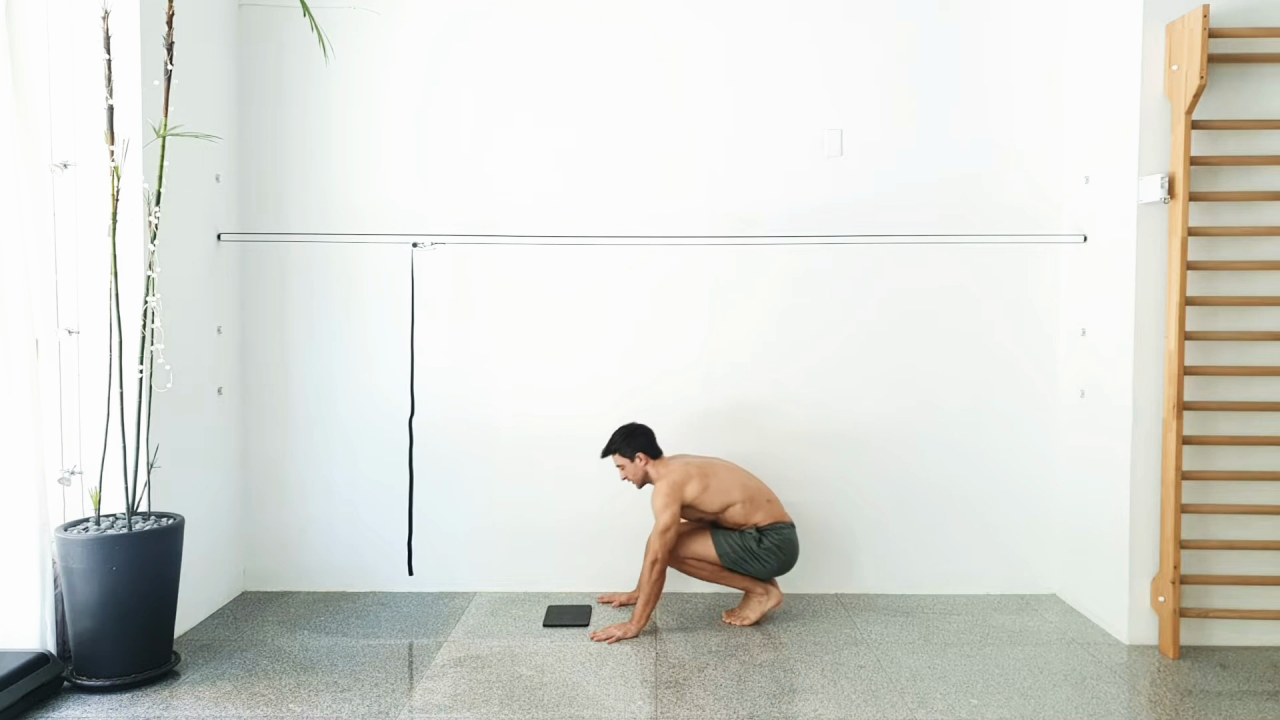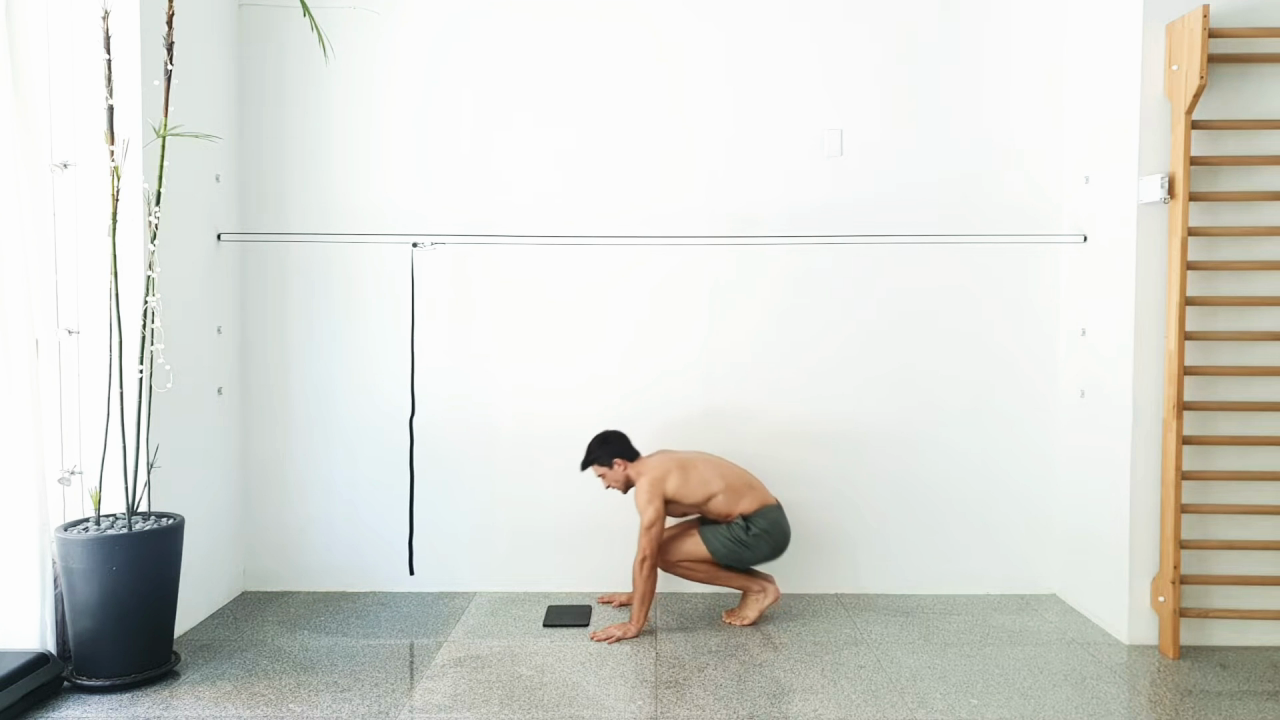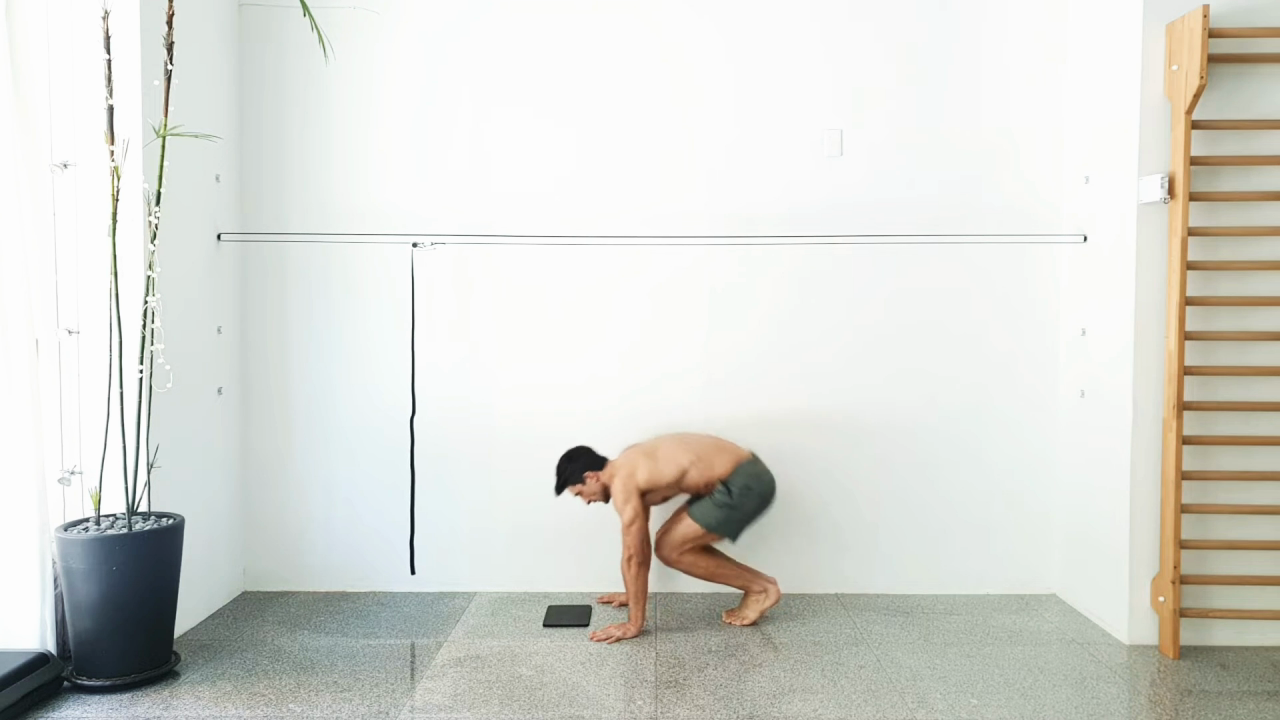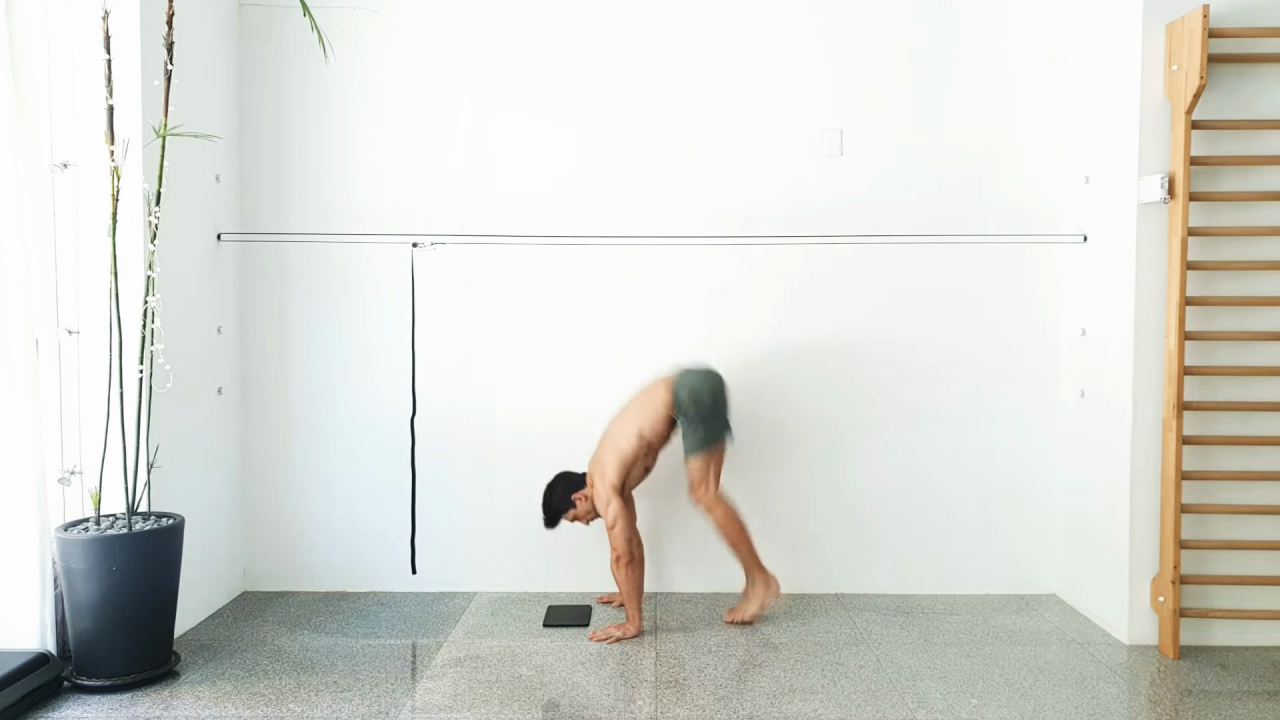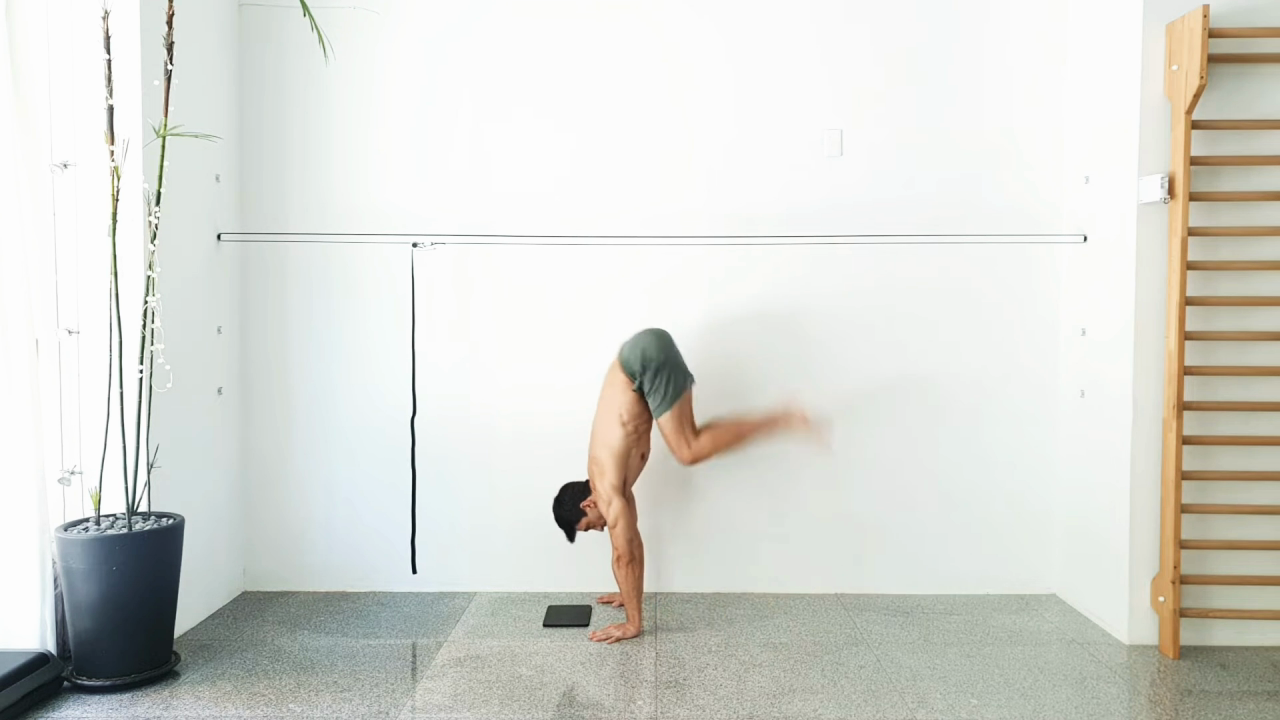
dt=0.2s
person 1, frame 1
left shoulder: (667, 485)
right shoulder: (675, 468)
left elbow: (657, 558)
right elbow: (657, 540)
left wrist: (636, 624)
right wrist: (638, 592)
left hip: (773, 543)
right hip: (765, 533)
left knee: (674, 549)
right knee: (669, 539)
left ankle: (761, 591)
right ankle: (759, 584)
person 1, frame 2
left shoulder: (648, 482)
right shoulder: (655, 465)
left elbow: (647, 556)
right elbow: (651, 545)
left wrist: (636, 623)
right wrist: (637, 593)
left hip: (763, 527)
right hip: (758, 516)
left knee: (668, 554)
right knee: (667, 542)
left ankle: (758, 588)
right ankle: (756, 583)
person 1, frame 3
left shoulder: (622, 483)
right shoulder: (624, 471)
left elbow: (633, 557)
right elbow: (640, 543)
left wrist: (634, 623)
right wrist: (633, 594)
left hip: (745, 483)
right hip: (742, 471)
left knee: (669, 550)
right knee: (671, 542)
left ankle: (759, 587)
right ankle: (757, 584)
person 1, frame 4
left shoulder: (604, 487)
right shoulder: (609, 480)
left elbow: (622, 558)
right elbow: (630, 539)
left wrist: (632, 623)
right wrist: (631, 595)
left hip: (698, 393)
right hip: (695, 386)
left knee: (704, 495)
left ankle: (760, 581)
person 1, frame 5
left shoulder: (608, 488)
right shoulder: (606, 483)
left elbow: (624, 555)
right elbow: (632, 542)
left wrist: (633, 622)
right wrist: (631, 593)
left hip: (651, 354)
right hip: (647, 352)
left knee: (690, 452)
left ankle: (779, 421)
